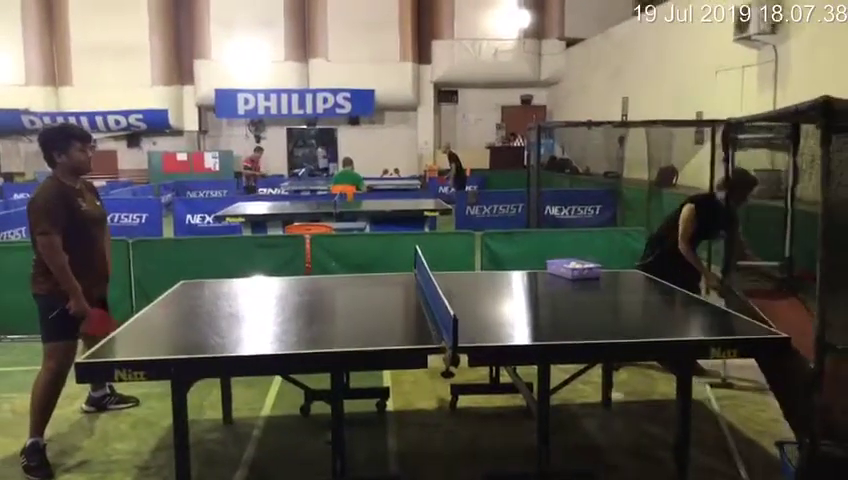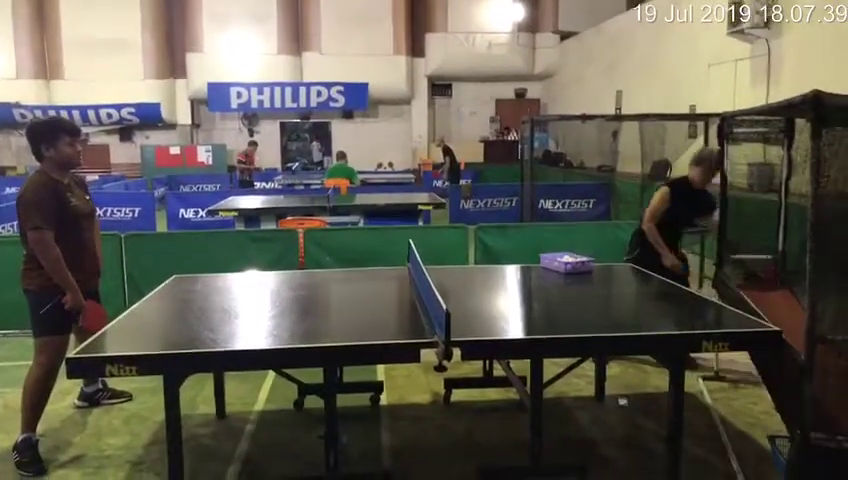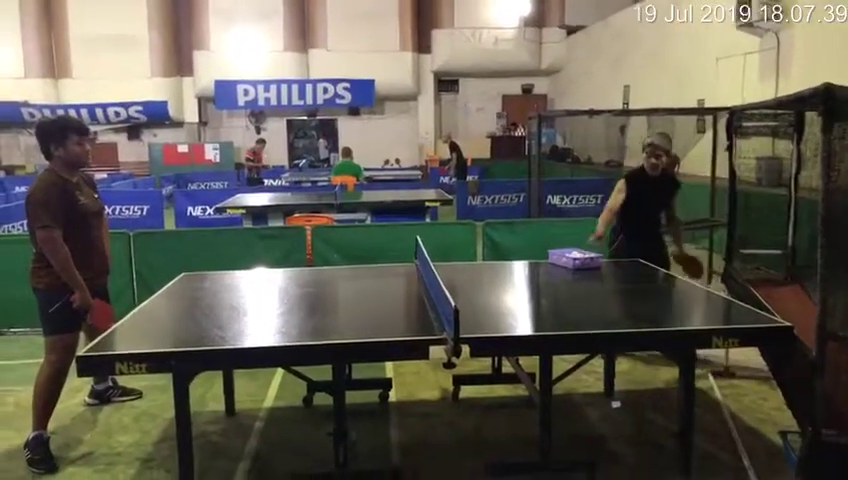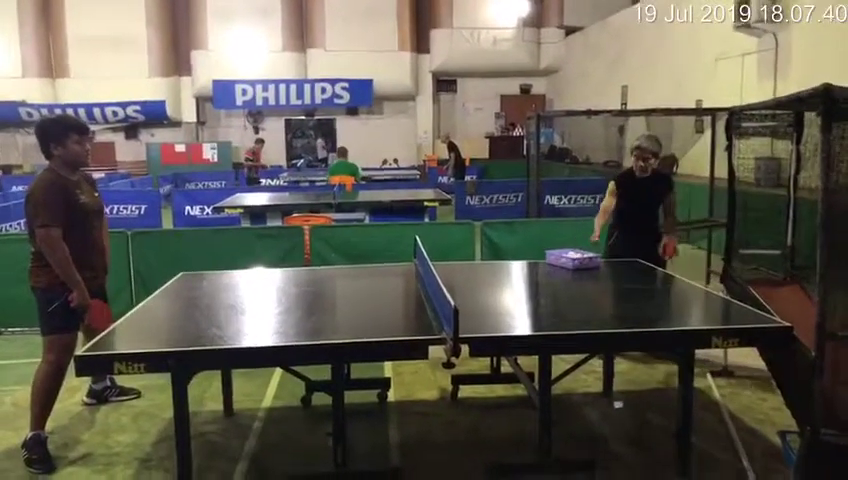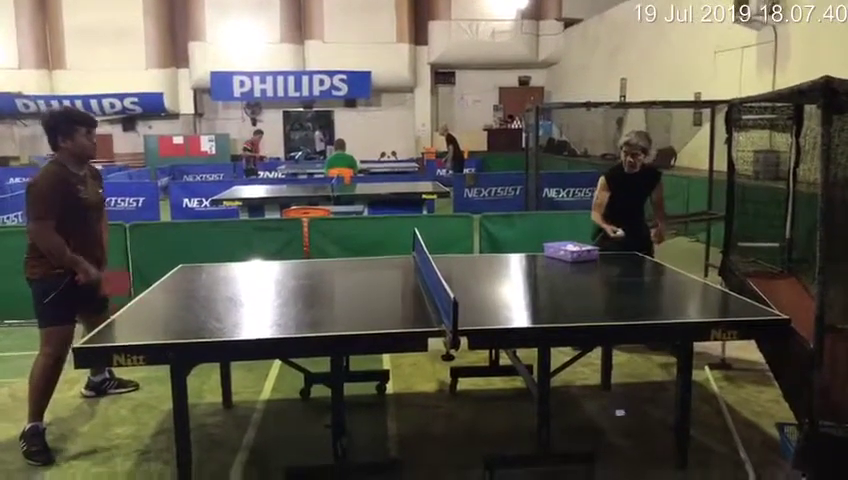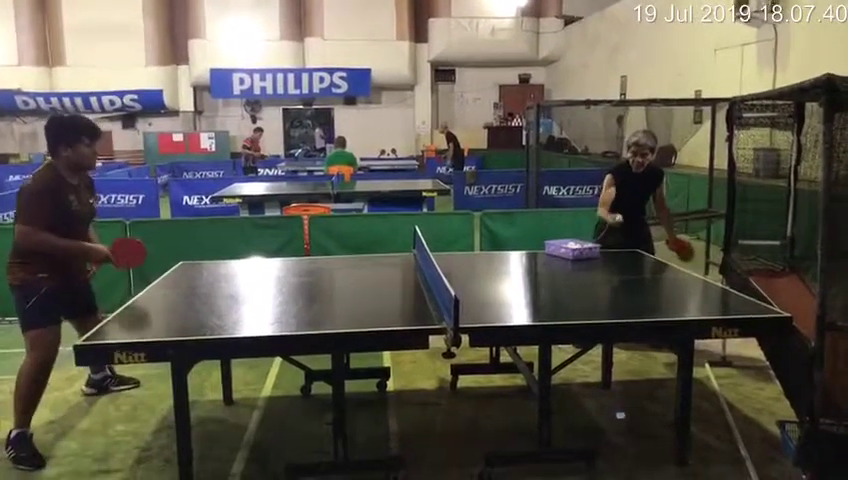
dt=0.4s
person 1, frame 1
left shoulder: (88, 189)
right shoulder: (49, 196)
right elbow: (50, 250)
left wrist: (105, 273)
right wrist: (75, 295)
left hip: (93, 287)
right hip: (60, 294)
left knee: (100, 342)
right knee: (57, 364)
left ankle: (99, 394)
right ankle: (33, 445)
person 1, frame 2
left shoulder: (77, 183)
right shoulder: (37, 190)
left elbow: (91, 224)
right elbow: (42, 245)
left wrist: (94, 269)
right wrist: (70, 289)
left hip: (84, 281)
right hip: (51, 288)
left knee: (92, 336)
right knee: (48, 358)
left ankle: (91, 389)
right ankle: (25, 441)
person 1, frame 3
left shoulder: (85, 181)
right shoulder: (46, 189)
left elbow: (99, 223)
right elbow: (50, 243)
left wrist: (103, 268)
right wrist: (78, 288)
left hip: (92, 280)
right hip: (60, 287)
left knee: (102, 334)
right knee: (59, 356)
left ankle: (102, 387)
right ankle: (36, 438)
person 1, frame 4
left shoulder: (85, 180)
right shoulder: (47, 187)
right elbow: (49, 241)
left wrist: (102, 268)
right wrist: (76, 287)
left hip: (91, 279)
right hip: (59, 285)
left knee: (99, 334)
right knee: (57, 356)
left ankle: (100, 386)
right ankle: (34, 438)
person 1, frame 5
left shoulder: (91, 174)
right shoulder: (48, 180)
right elbow: (38, 234)
left wrist: (99, 258)
right wrist: (80, 265)
left hip: (85, 270)
right hip: (53, 274)
left knee: (101, 325)
right knee: (55, 347)
left ankle: (99, 379)
right ankle: (33, 429)
person 1, frame 6
left shoulder: (84, 181)
right shoulder: (41, 186)
right elbow: (26, 236)
left wrist: (93, 249)
right wrist: (84, 249)
left hip: (70, 273)
right hip: (35, 278)
left knee: (94, 327)
right knee: (42, 353)
left ankle: (99, 376)
right ankle: (18, 436)
person 2, frame 1
left shoulder: (728, 217)
right shoulder: (696, 205)
left elbow: (739, 249)
right elbow: (683, 244)
right wrist: (706, 273)
left hip: (683, 258)
right hip: (659, 254)
person 2, frame 2
left shoulder: (708, 202)
right shoulder: (670, 189)
left elbow: (714, 228)
right elbow: (647, 222)
right wrist: (665, 254)
left hip: (670, 252)
right hip: (646, 248)
person 2, frame 3
left shoulder: (671, 183)
right shoulder: (629, 181)
left elbow: (671, 218)
right elbow: (610, 210)
left wrist: (680, 248)
right wrist: (600, 231)
left hip: (653, 242)
right hip: (625, 241)
person 2, frame 4
left shoulder: (665, 183)
right shoulder: (619, 182)
left elbow: (669, 216)
right elbow: (603, 213)
left wrist: (669, 236)
right wrist: (597, 232)
left hip: (652, 242)
right hip: (621, 243)
person 2, frame 5
left shoulder: (653, 176)
right shoulder: (608, 177)
left elbow: (658, 208)
right elbow: (596, 211)
left wrist: (660, 228)
right wrist: (606, 227)
left hip: (639, 235)
right hip: (611, 236)
person 2, frame 6
left shoulder: (656, 175)
right shoulder: (615, 174)
left elbow: (661, 208)
right elbow: (601, 210)
left wrist: (672, 237)
right wrist: (610, 219)
left hip: (639, 232)
right hip: (611, 233)
